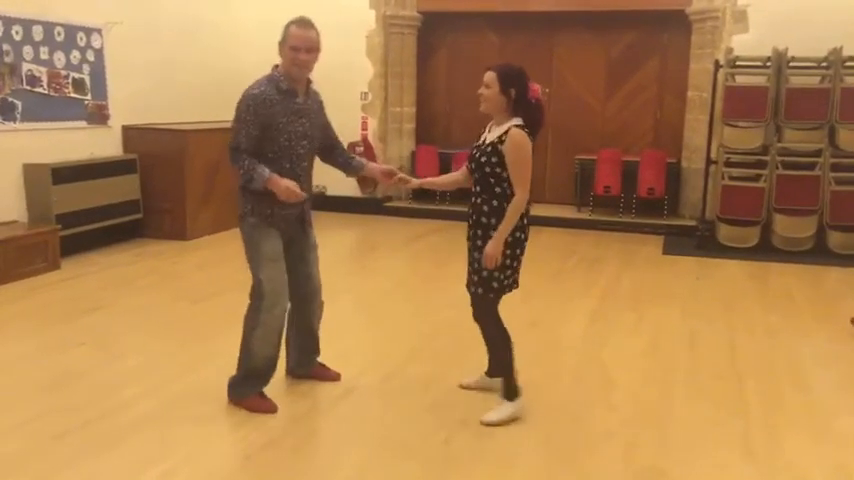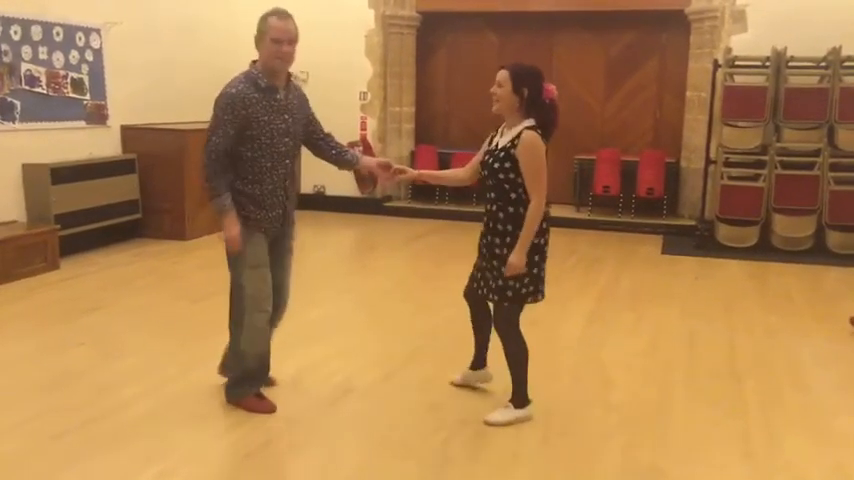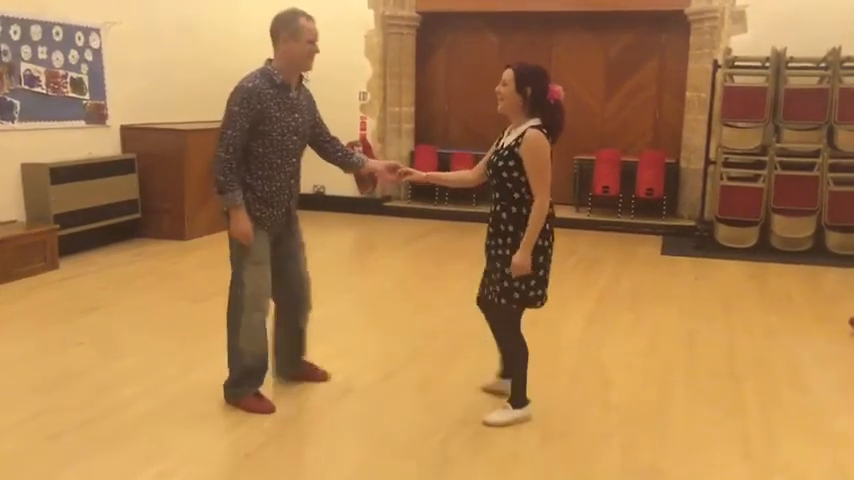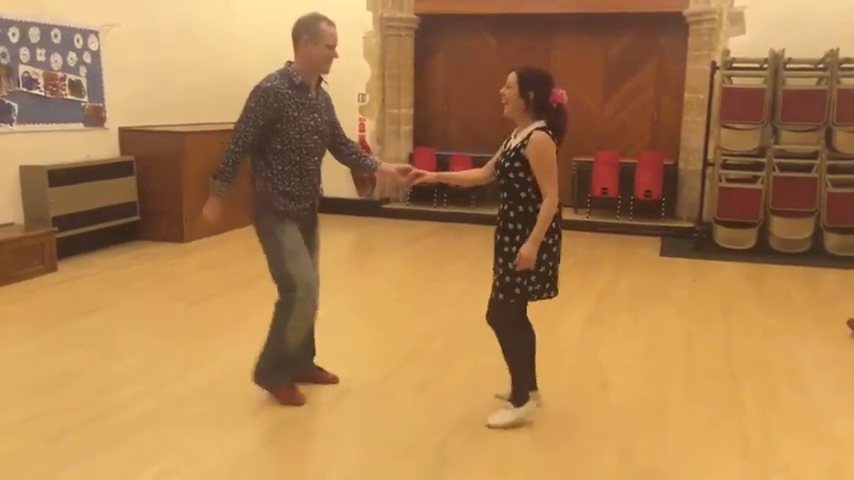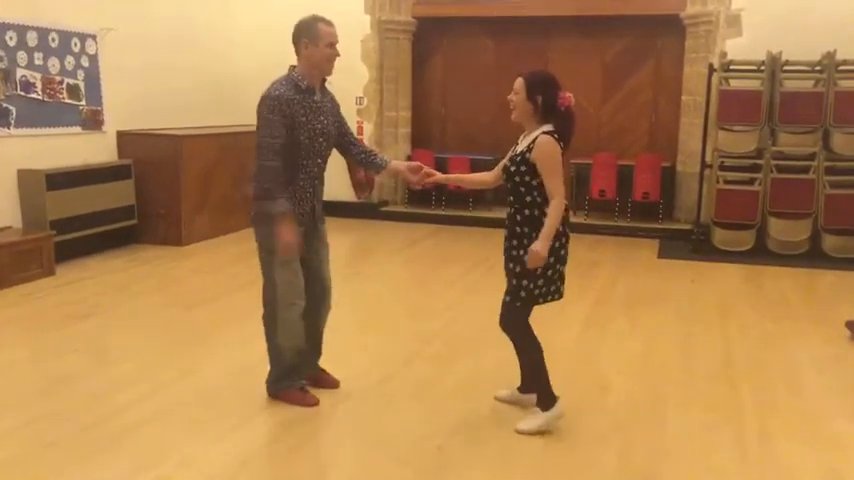
dt=0.4s
person 1, frame 1
left shoulder: (313, 100)
right shoulder: (259, 96)
left elbow: (330, 149)
right elbow: (238, 154)
left wrist: (369, 168)
right wrist: (273, 181)
left hip: (299, 214)
right hip: (262, 215)
left knee: (308, 292)
right knee: (271, 300)
left ankle: (303, 360)
right ankle: (246, 385)
person 1, frame 2
left shoulder: (295, 95)
right shoulder: (236, 95)
left elbow: (319, 141)
right elbow: (214, 160)
left wrist: (364, 162)
right wrist: (228, 215)
left hip: (282, 215)
right hip: (247, 217)
left knee: (276, 298)
right knee: (254, 301)
left ankle: (236, 360)
right ankle: (243, 385)
person 1, frame 3
left shoulder: (303, 96)
right shoulder: (251, 91)
left elbow: (325, 144)
right elbow: (227, 155)
left wrist: (370, 165)
right wrist: (236, 210)
left hip: (286, 213)
right hip: (254, 213)
left knee: (297, 291)
right knee: (252, 300)
left ankle: (290, 361)
right ankle: (242, 385)
person 1, frame 4
left shoulder: (322, 98)
right shoulder: (271, 91)
left elbow: (341, 146)
right elbow: (239, 145)
left wrist: (383, 168)
right wrist: (218, 196)
left hip: (307, 210)
right hip: (276, 210)
left knee: (308, 290)
right knee: (299, 288)
left ankle: (299, 364)
right ankle: (273, 372)
person 1, frame 5
left shoulder: (326, 99)
right shoulder: (279, 97)
left elbow: (350, 146)
right elbow: (270, 163)
left wrist: (395, 166)
right wrist: (281, 220)
left hip: (311, 213)
right hip: (279, 215)
left knee: (320, 292)
right knee: (287, 299)
left ankle: (307, 364)
right ankle: (284, 380)
person 2, frame 1
left shoulder: (516, 136)
right shoulder: (490, 130)
left elbow: (521, 196)
right elbow: (466, 177)
left wrist: (499, 240)
right wrist: (420, 183)
left hip: (501, 232)
right hip: (482, 227)
left knee: (484, 310)
right knee: (484, 306)
left ankle: (511, 397)
right ankle: (495, 373)
person 2, frame 2
left shoulder: (529, 139)
right shoulder: (500, 133)
left elbow: (537, 200)
right elbow: (468, 175)
left wrist: (522, 250)
right wrist: (418, 175)
left hip: (519, 237)
right hip: (496, 232)
left knee: (506, 318)
right knee: (475, 295)
left ankle: (520, 403)
right ankle: (478, 368)
person 2, frame 3
left shoulder: (534, 137)
right shoulder: (509, 133)
left elbow: (541, 200)
right elbow: (475, 176)
left wrist: (526, 250)
right wrist: (424, 177)
left hip: (523, 238)
right hip: (503, 234)
left knee: (507, 317)
right knee: (490, 304)
left ankle: (519, 403)
right ankle: (507, 376)
person 2, frame 4
left shoulder: (539, 139)
right shoulder: (517, 135)
left elbow: (550, 198)
right elbow: (485, 174)
left wrist: (533, 244)
right wrist: (435, 177)
left hip: (530, 237)
right hip: (512, 233)
left knee: (499, 315)
right knee: (513, 314)
left ankle: (520, 400)
right ankle: (527, 387)
person 2, frame 5
left shoulder: (545, 142)
right shoulder: (526, 139)
left elbow: (557, 201)
right elbow: (494, 178)
left wrist: (544, 242)
right wrist: (445, 178)
left hip: (537, 242)
right hip: (521, 237)
left knee: (512, 319)
right knee: (517, 318)
left ankle: (548, 403)
right ankle: (529, 388)
